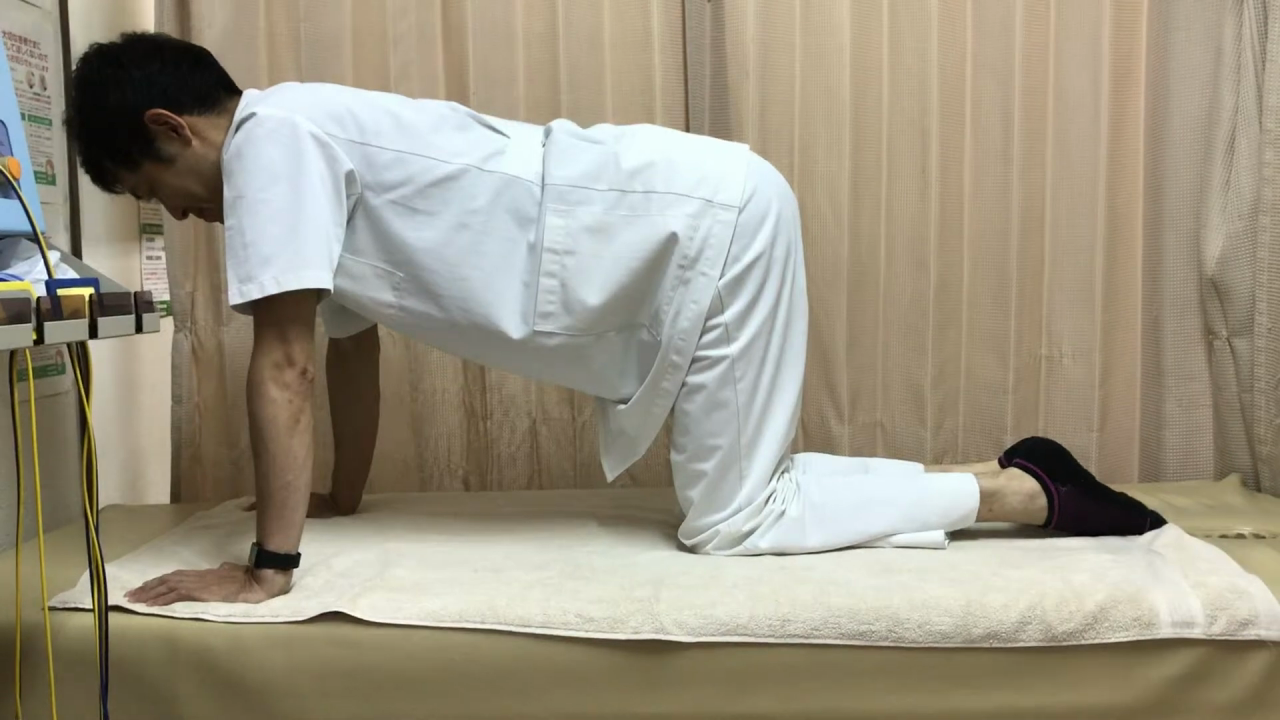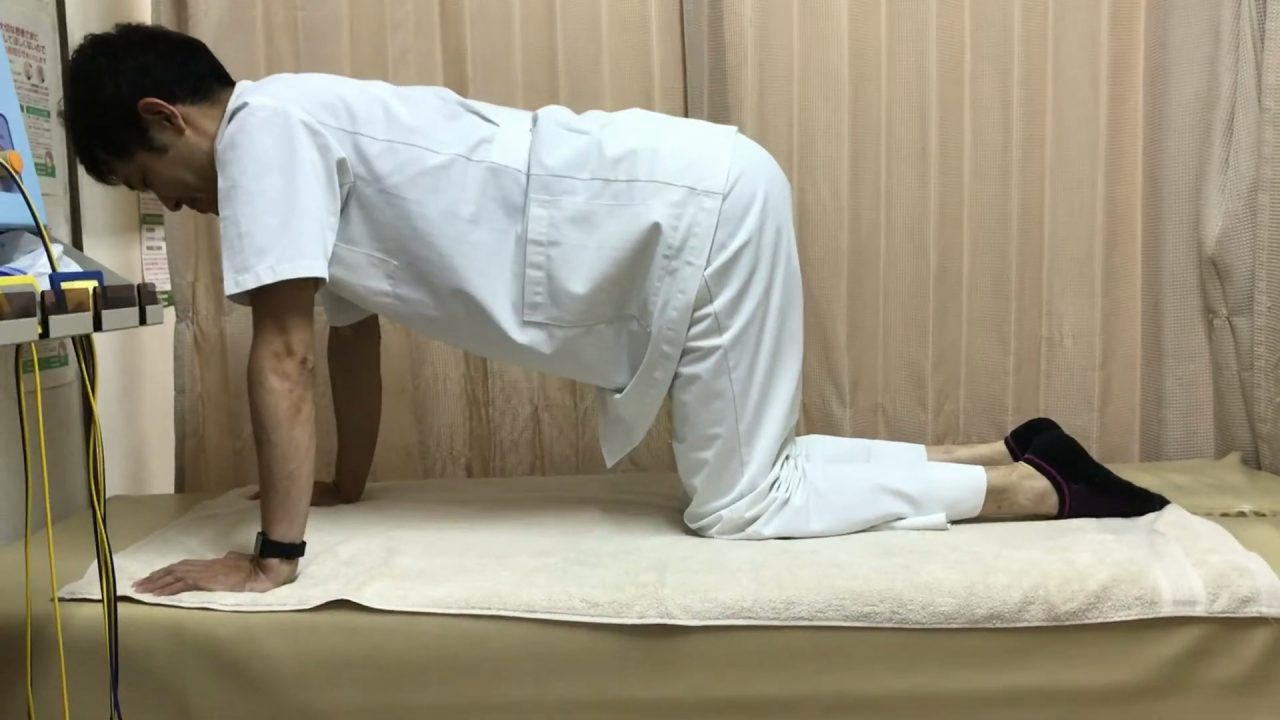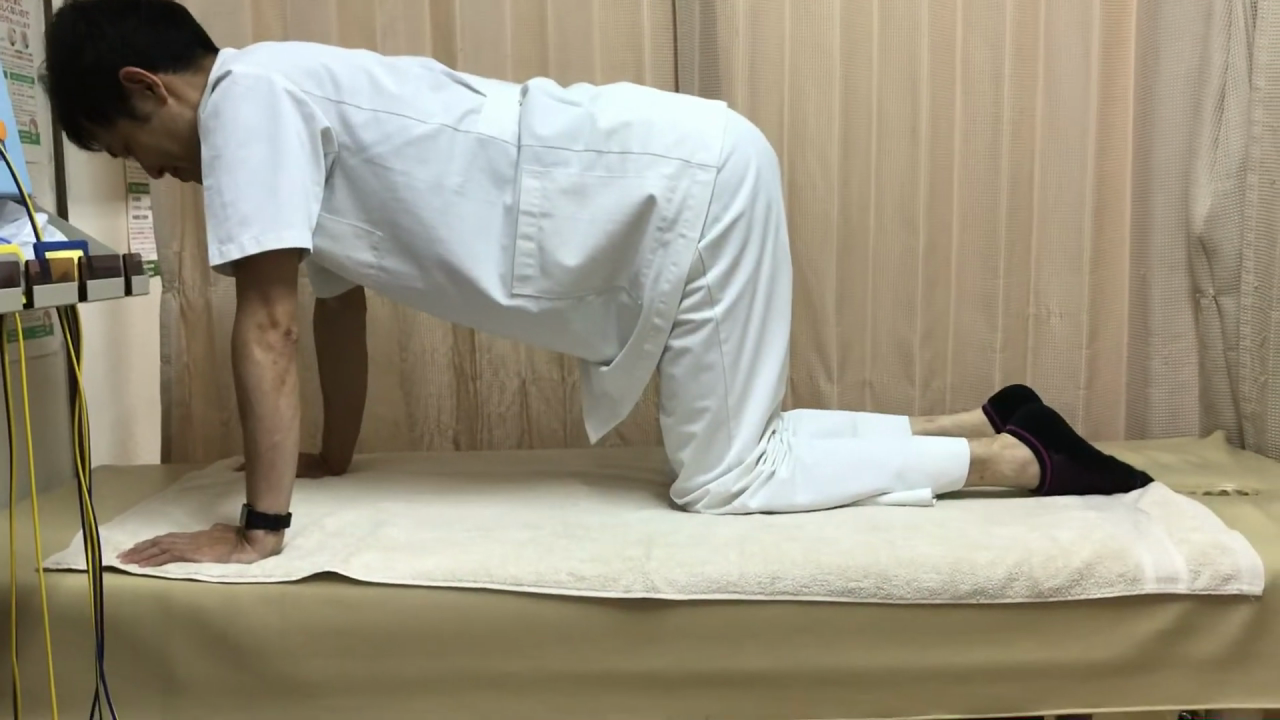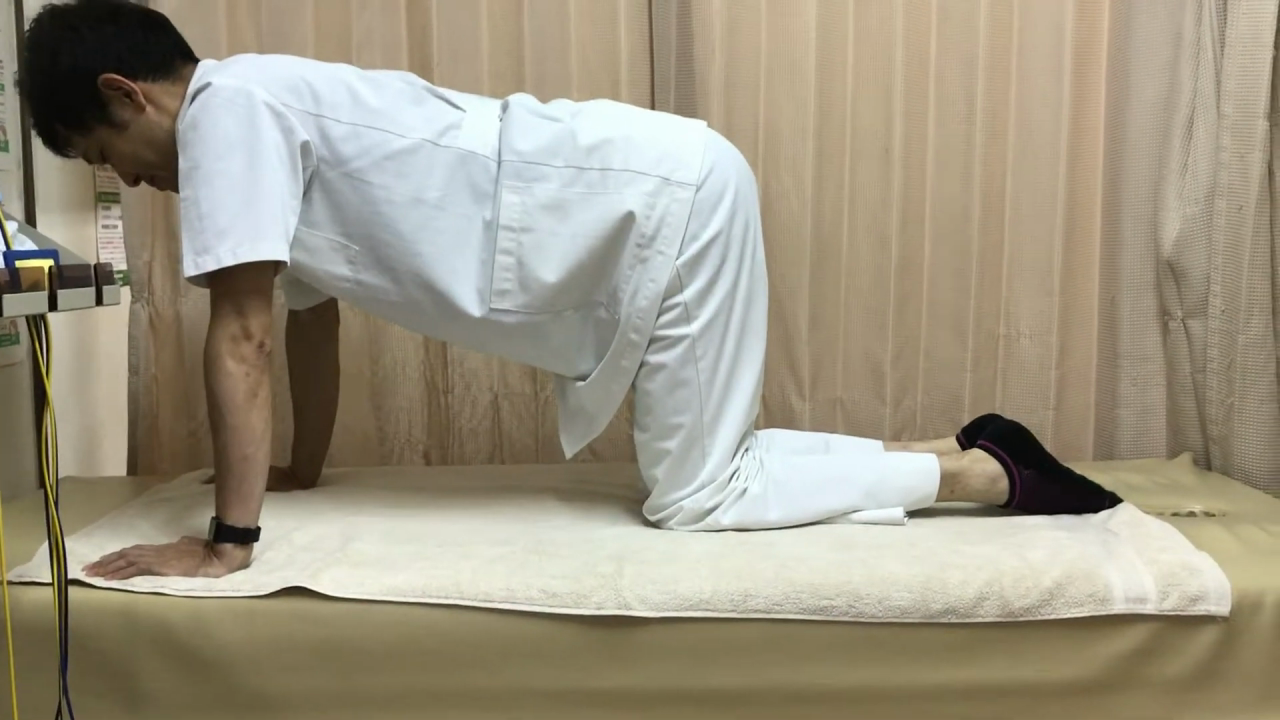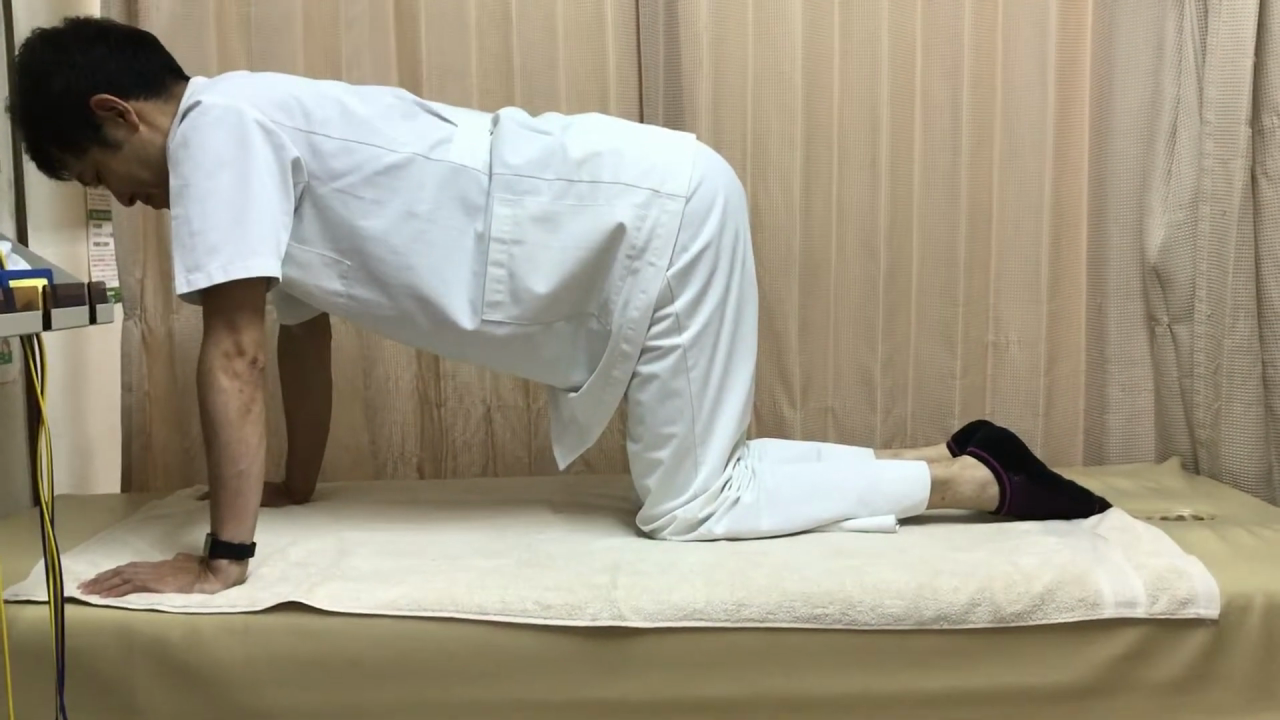
dt=1s
person 1, frame 1
left shoulder: (268, 135)
right shoulder: (317, 146)
left elbow: (281, 367)
right elbow: (349, 342)
left wrist: (268, 562)
right wrist: (340, 495)
left hip: (709, 217)
right hip: (688, 228)
left knee: (730, 524)
right knee: (739, 491)
left ankle: (1024, 493)
right ankle: (1001, 469)
person 1, frame 2
left shoulder: (261, 126)
right shoulder: (312, 134)
left elbow: (281, 355)
right elbow: (352, 327)
left wrist: (274, 550)
right wrist: (348, 482)
left hip: (698, 205)
right hip: (686, 207)
left knee: (736, 505)
right knee: (748, 473)
left ankle: (1035, 485)
right ankle: (1010, 450)
person 1, frame 3
left shoulder: (246, 95)
right shoulder: (296, 102)
left elbow: (266, 327)
right elbow: (337, 298)
left wrist: (261, 522)
right wrist: (334, 454)
left hip: (688, 179)
right hip: (670, 187)
left knee: (723, 480)
right knee: (730, 448)
left ankle: (1017, 456)
right ankle: (982, 421)
person 1, frame 4
left shoulder: (225, 105)
right shoulder: (272, 115)
left elbow: (239, 339)
right elbow: (310, 312)
left wrist: (227, 536)
right wrist: (302, 468)
left hip: (668, 194)
right hip: (645, 205)
left knee: (695, 495)
right knee: (701, 464)
left ankle: (986, 472)
right ankle: (957, 447)
person 1, frame 5
left shoulder: (216, 124)
right shoulder: (265, 132)
left elbow: (232, 356)
right elbow: (304, 325)
left wrist: (224, 552)
right wrist: (298, 482)
left hip: (658, 206)
right hip: (633, 217)
left knee: (689, 507)
right knee: (691, 477)
left ankle: (978, 478)
right ankle: (953, 455)
